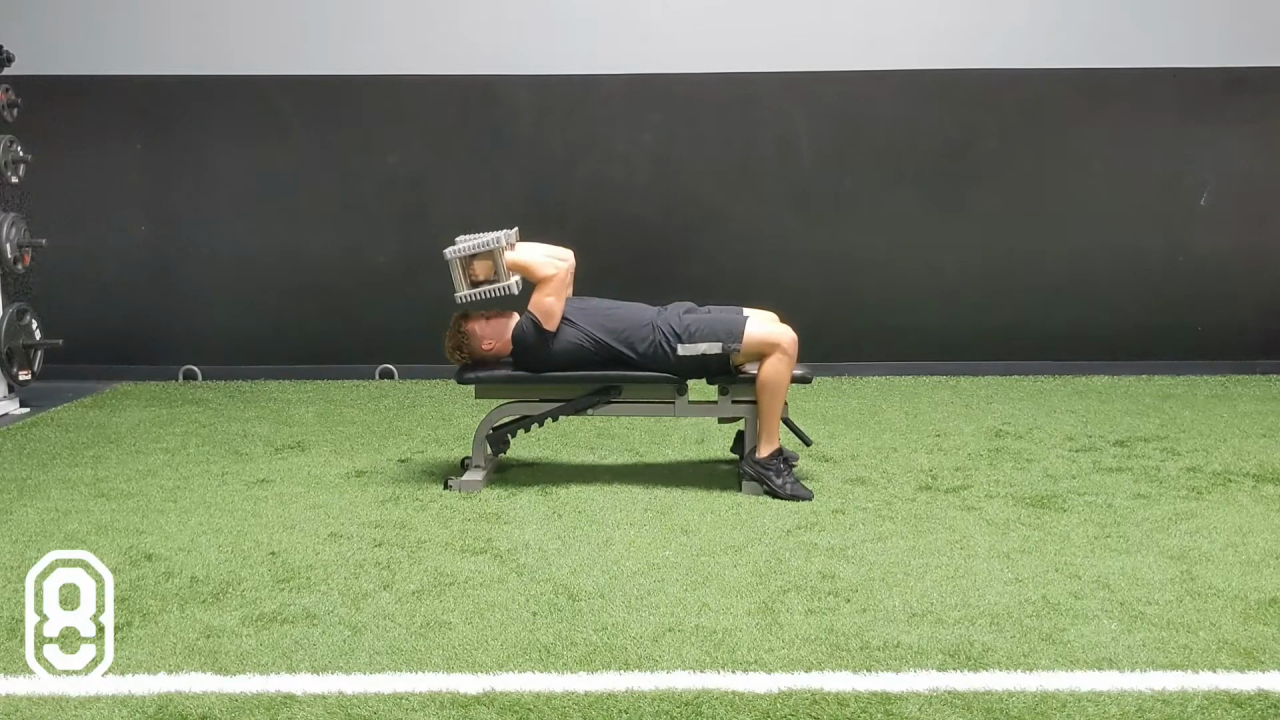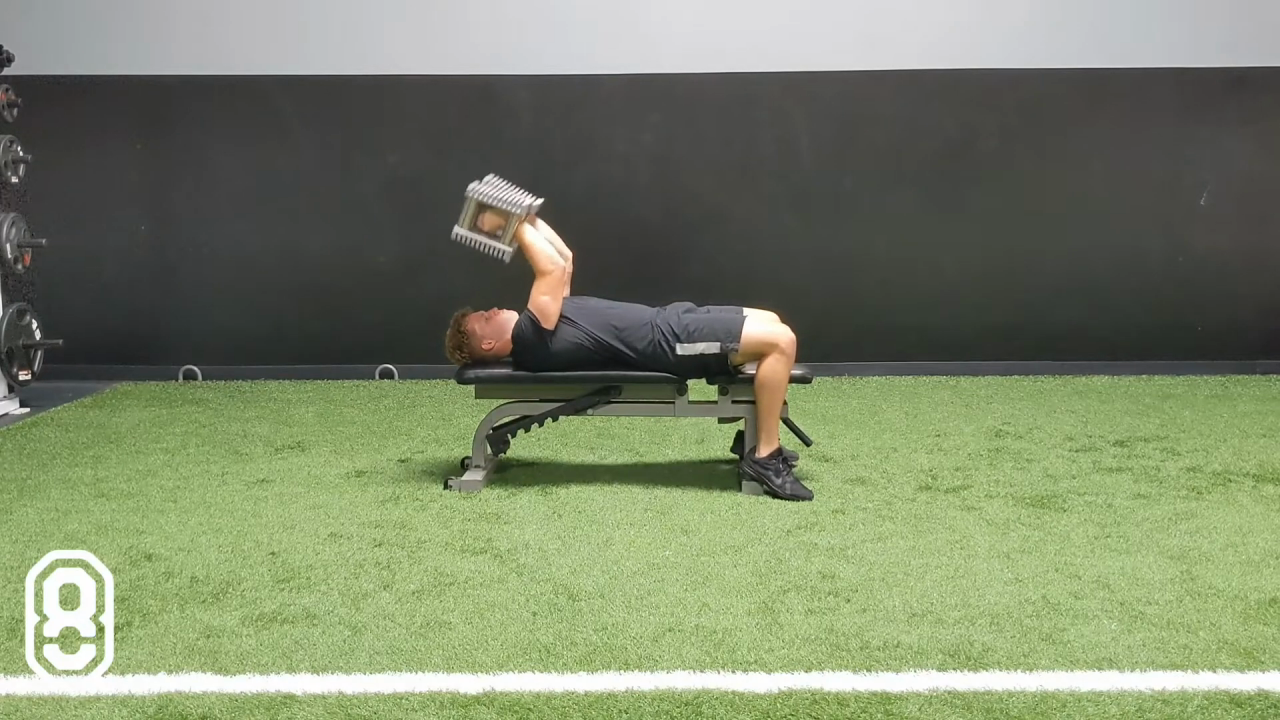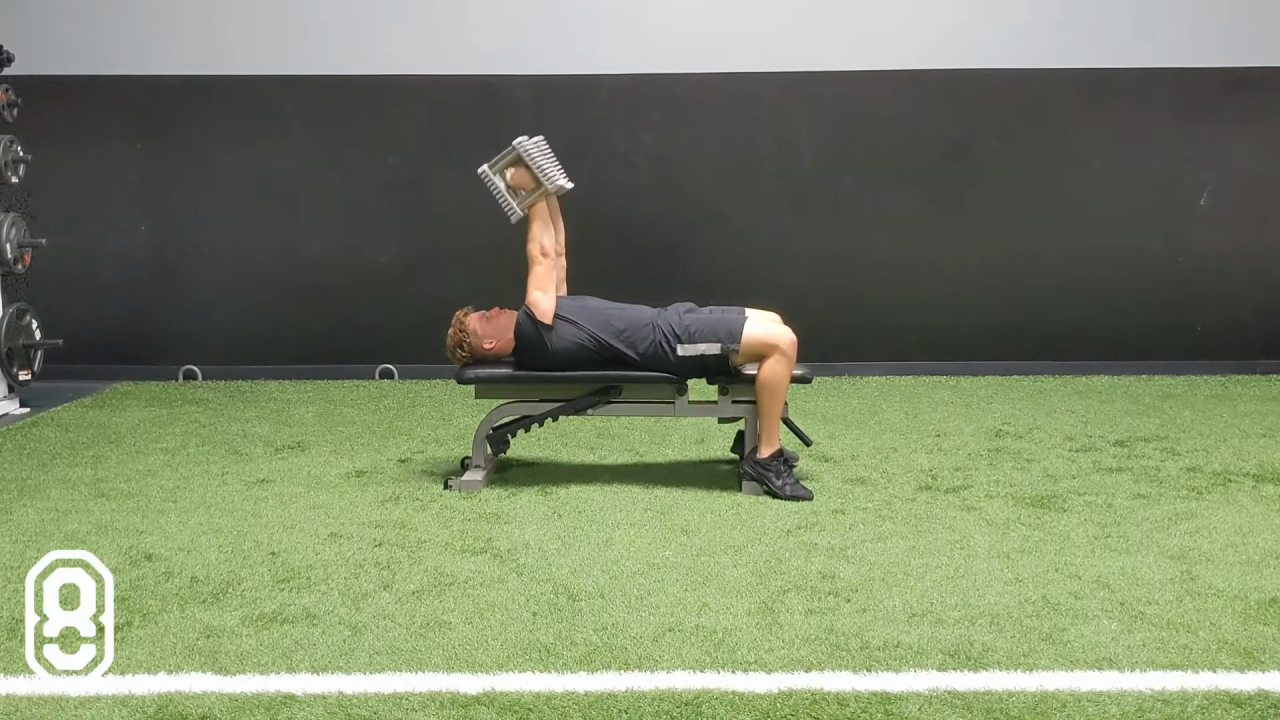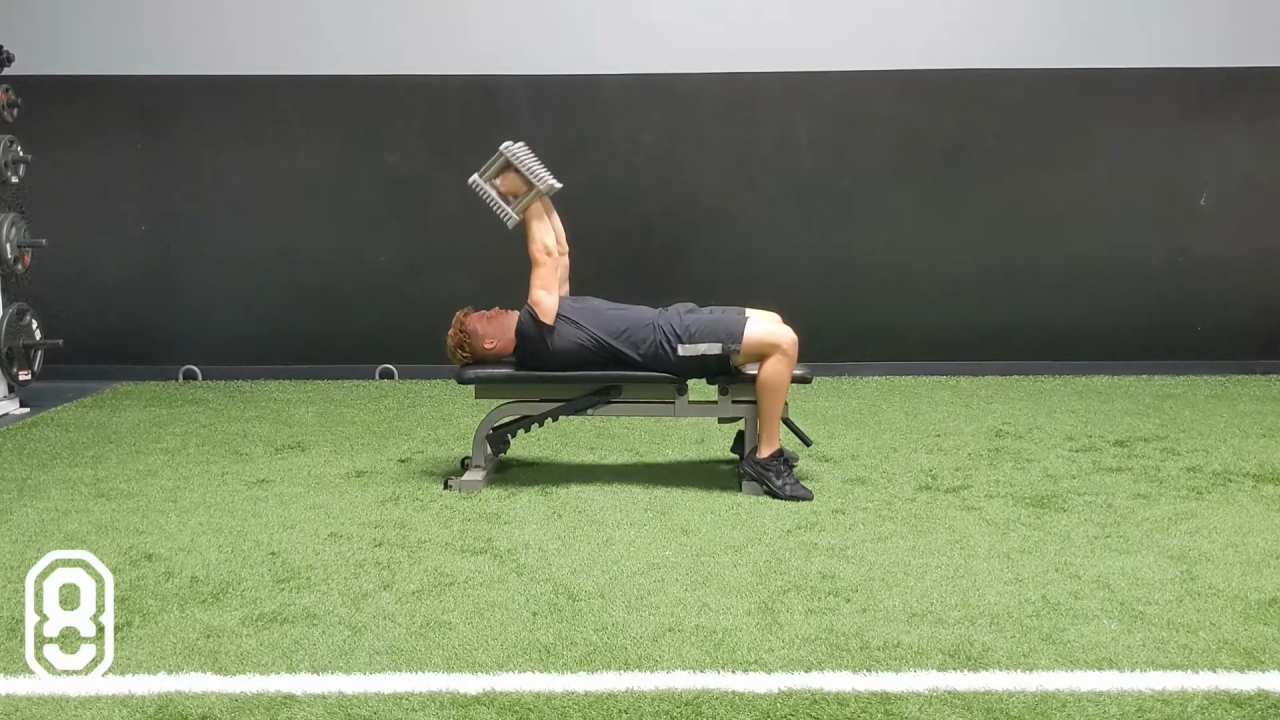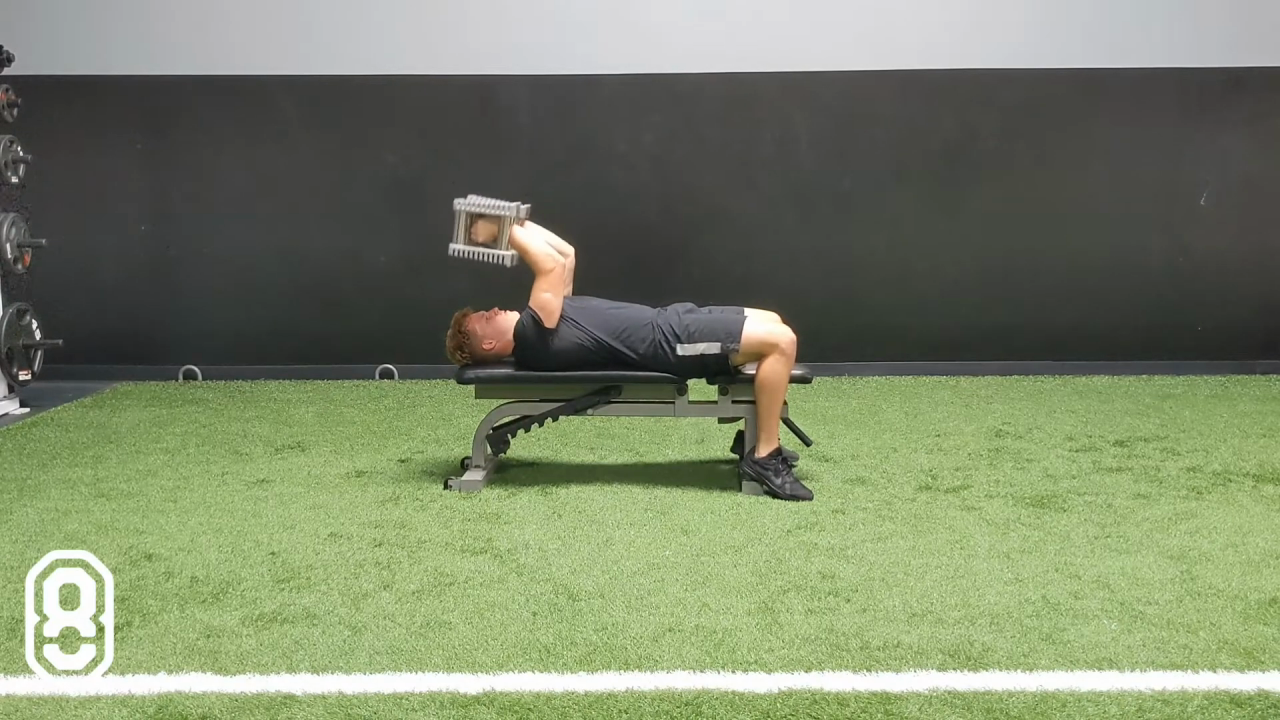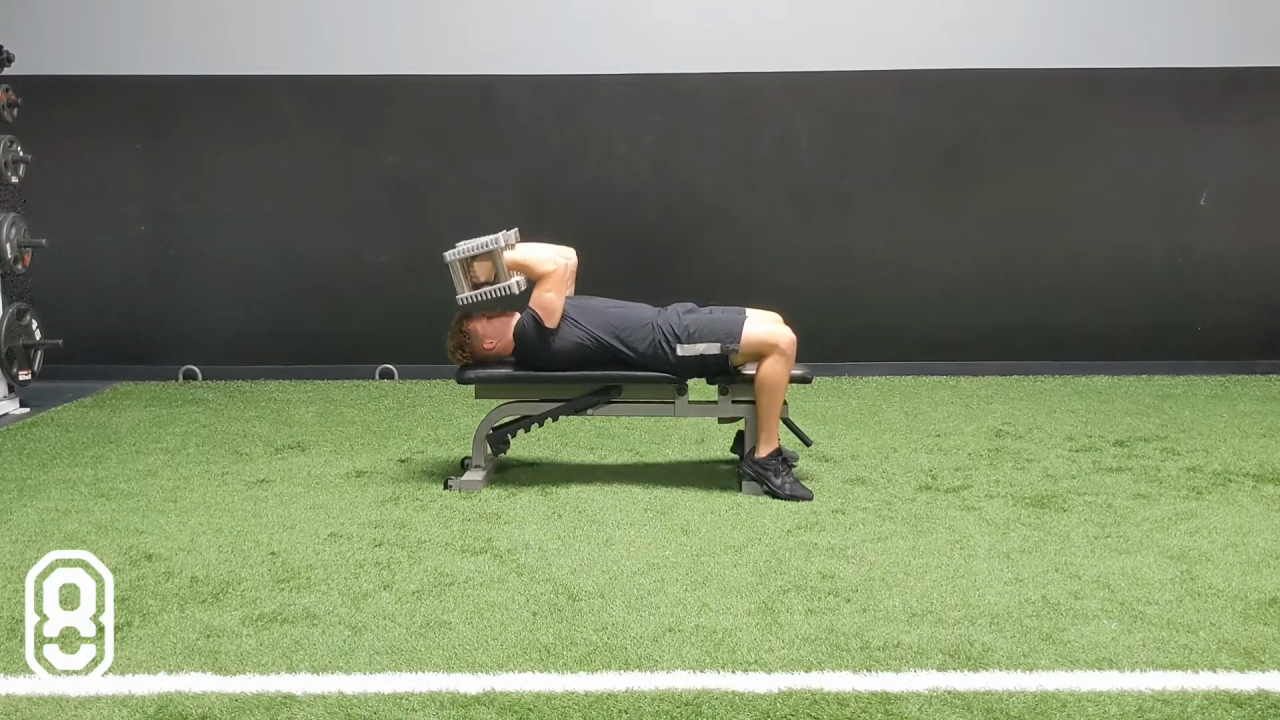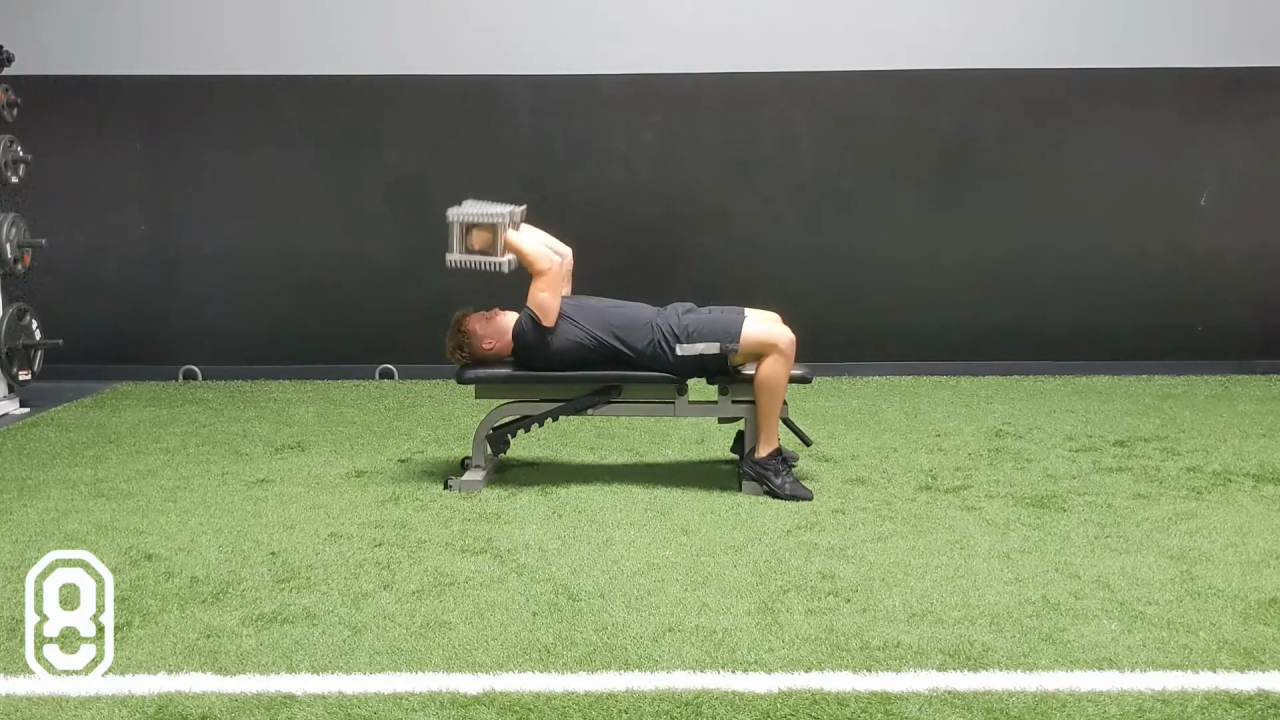
dt=0.4s
person 1, frame 1
left shoulder: (532, 330)
right shoulder: (530, 342)
left elbow: (566, 259)
right elbow: (557, 271)
left wrist: (505, 249)
right wrist: (500, 258)
left hip: (665, 322)
right hip: (667, 341)
left knee: (770, 324)
right knee: (782, 341)
left ankle: (762, 439)
right ankle: (765, 458)
person 1, frame 2
left shoulder: (534, 327)
right shoulder: (530, 340)
left elbow: (564, 261)
right elbow: (552, 268)
left wrist: (524, 216)
right wrist: (513, 223)
left hip: (664, 322)
right hip: (665, 342)
left knee: (769, 323)
right knee: (780, 341)
left ankle: (761, 437)
right ankle: (764, 458)
person 1, frame 3
left shoulder: (539, 321)
right shoulder: (533, 339)
left elbow: (556, 257)
right elbow: (541, 257)
left wrist: (545, 192)
right wrist: (532, 190)
left hip: (667, 324)
right hip: (668, 342)
left knee: (773, 325)
right knee: (781, 342)
left ankle: (762, 437)
right ankle: (766, 458)
person 1, frame 4
left shoulder: (541, 321)
right shoulder: (534, 339)
left elbow: (560, 255)
right elbow: (546, 257)
left wrist: (537, 196)
right wrist: (525, 194)
left hip: (667, 323)
right hip: (668, 342)
left knee: (772, 324)
right knee: (782, 342)
left ankle: (760, 437)
right ankle: (765, 458)
person 1, frame 5
left shoulder: (535, 328)
right shoulder: (532, 339)
left elbow: (566, 255)
right elbow: (553, 264)
left wrist: (513, 224)
right wrist: (502, 229)
left hip: (666, 323)
right hip: (667, 342)
left knee: (772, 324)
right knee: (780, 341)
left ankle: (760, 438)
right ankle: (764, 458)
person 1, frame 6
left shoulder: (533, 328)
right shoulder: (532, 340)
left elbow: (568, 260)
right elbow: (557, 266)
left wrist: (504, 255)
right wrist: (500, 259)
left hip: (667, 323)
right hip: (667, 341)
left knee: (774, 327)
right knee: (781, 342)
left ankle: (762, 442)
right ankle: (765, 458)
person 1, frame 7
left shoulder: (536, 325)
right shoulder: (530, 339)
left elbow: (563, 257)
right elbow: (550, 266)
left wrist: (513, 227)
right wrist: (501, 235)
left hip: (665, 324)
right hip: (666, 344)
left knee: (772, 324)
right knee: (780, 342)
left ankle: (761, 439)
right ankle: (764, 458)
